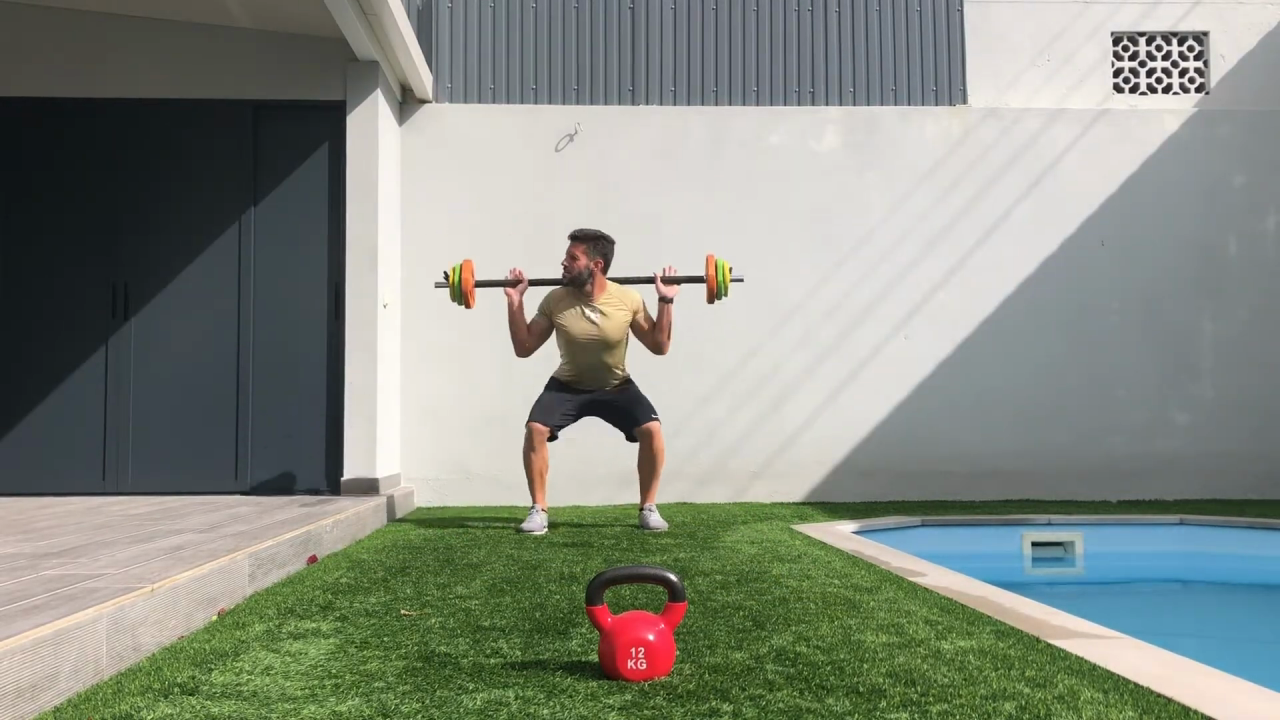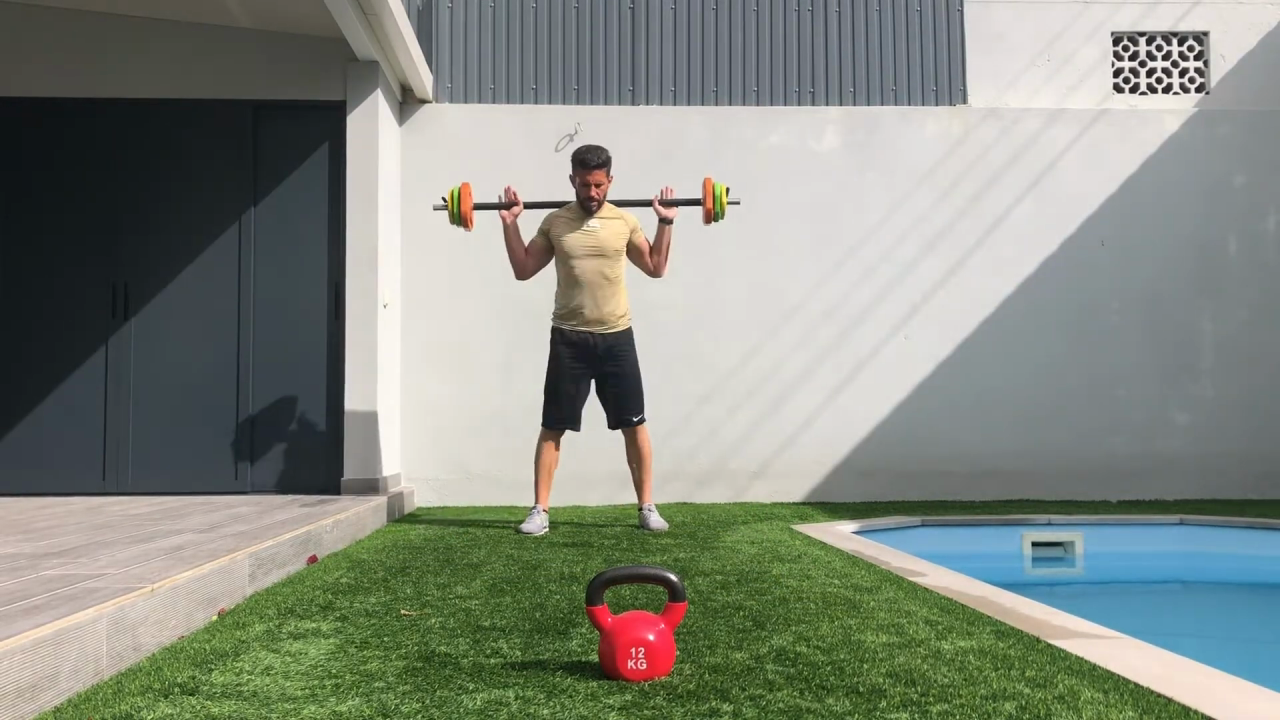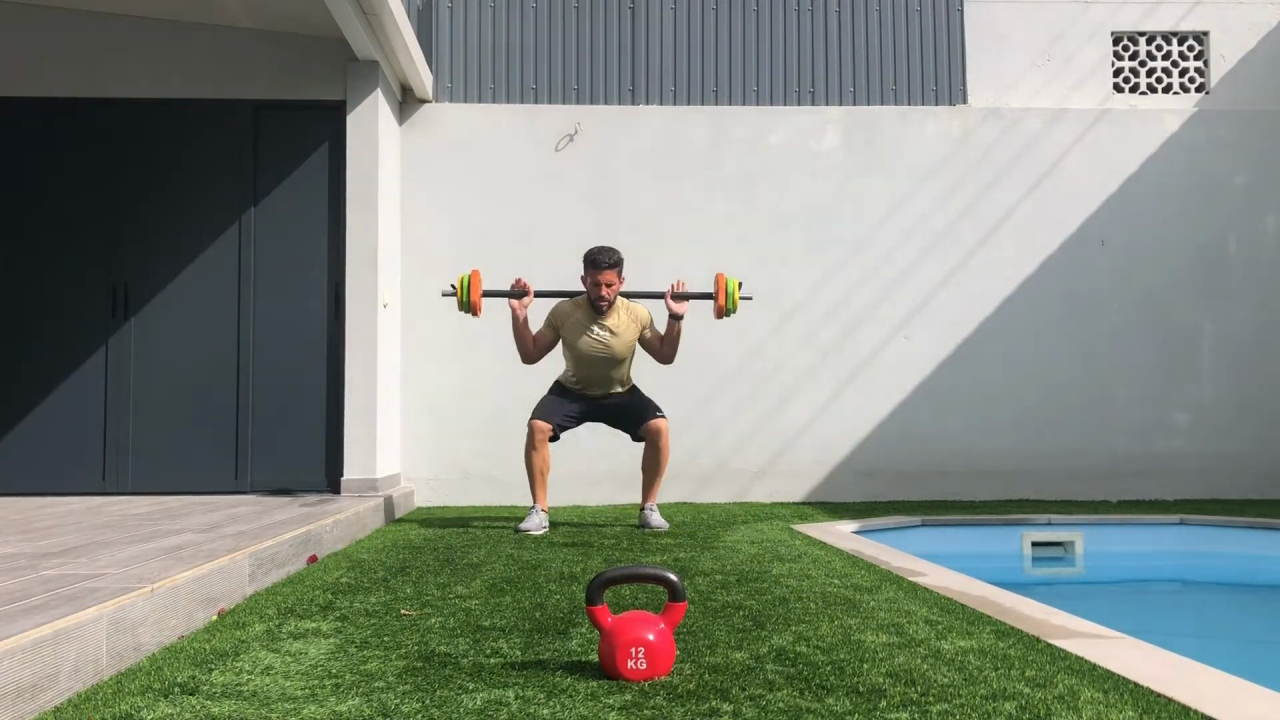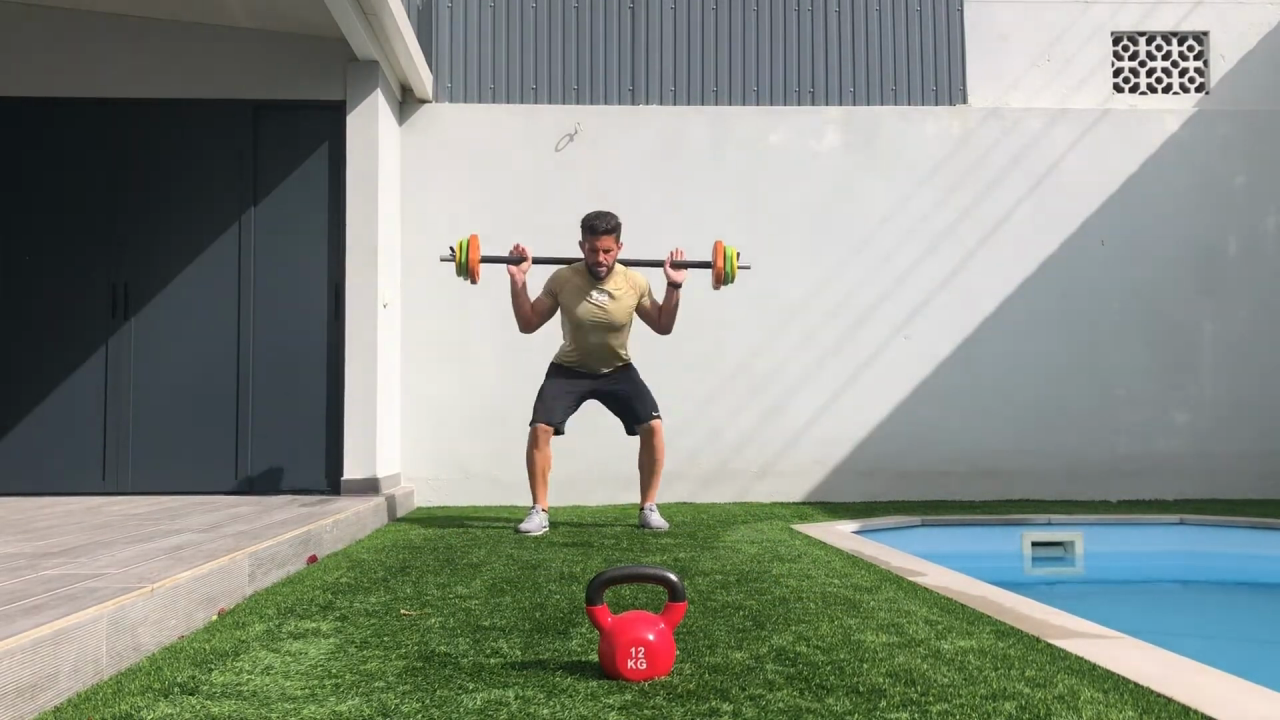
dt=0.5s
person 1, frame 1
left shoulder: (628, 300)
right shoulder: (555, 302)
left elbow: (659, 346)
right elbow: (523, 348)
left wrist: (666, 303)
right wrist: (515, 302)
left hip: (616, 387)
right hip: (569, 386)
left knee: (652, 429)
right knee: (536, 428)
left ankle: (648, 507)
right ankle: (539, 509)
person 1, frame 2
left shoulder: (625, 221)
right shoulder: (555, 221)
left elbow: (656, 268)
right elbow: (523, 270)
left wrist: (665, 222)
right wrist: (510, 224)
left hip: (617, 339)
right hip: (569, 339)
left knee: (634, 425)
right knee: (553, 429)
left ankle: (647, 508)
right ankle: (540, 510)
person 1, frame 3
left shoulder: (636, 315)
right shoulder: (564, 313)
left elbow: (665, 356)
right elbow: (530, 355)
left wrist: (674, 319)
right wrist: (520, 316)
left hip: (621, 394)
right hip: (572, 392)
left knee: (659, 428)
right knee: (537, 428)
left ankle: (649, 508)
right ankle: (539, 511)
person 1, frame 4
left shoulder: (634, 283)
right shoulder: (562, 280)
left elbow: (662, 326)
right elbow: (527, 324)
left wrist: (674, 287)
right wrist: (518, 283)
left hip: (617, 371)
right hip: (570, 370)
left knee: (653, 426)
right knee: (541, 429)
left ankle: (649, 508)
right ankle: (539, 511)
